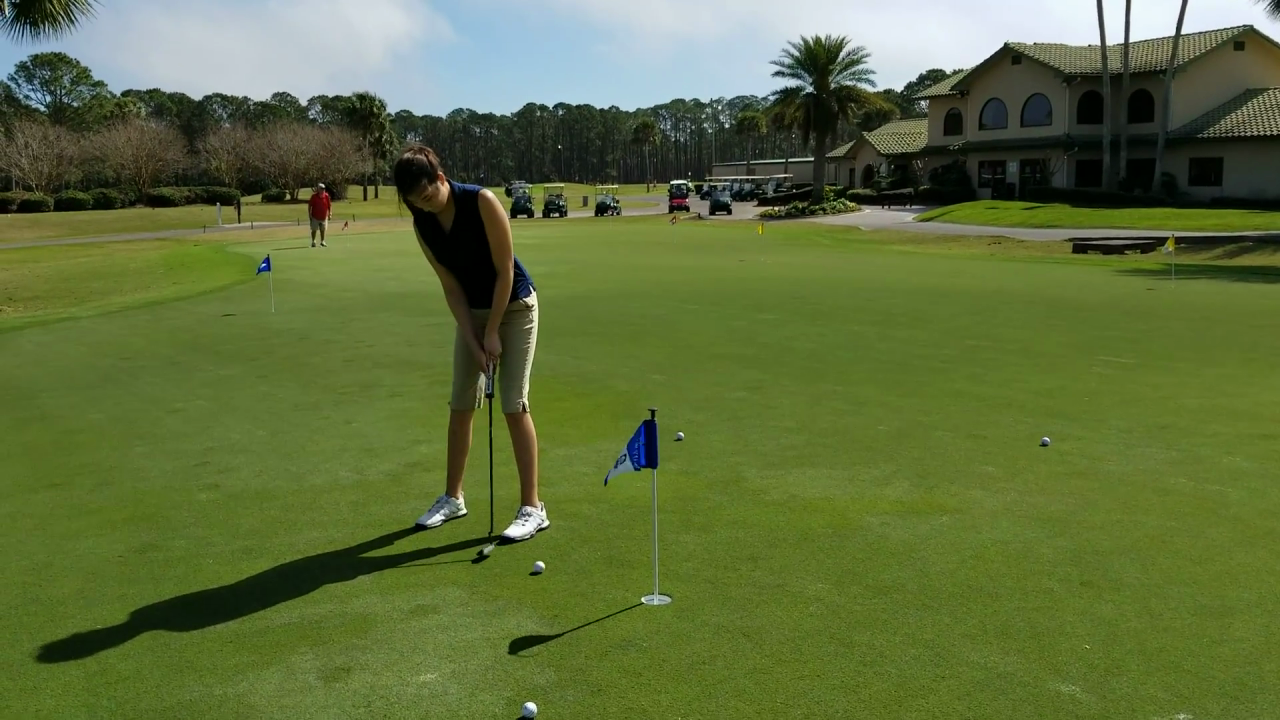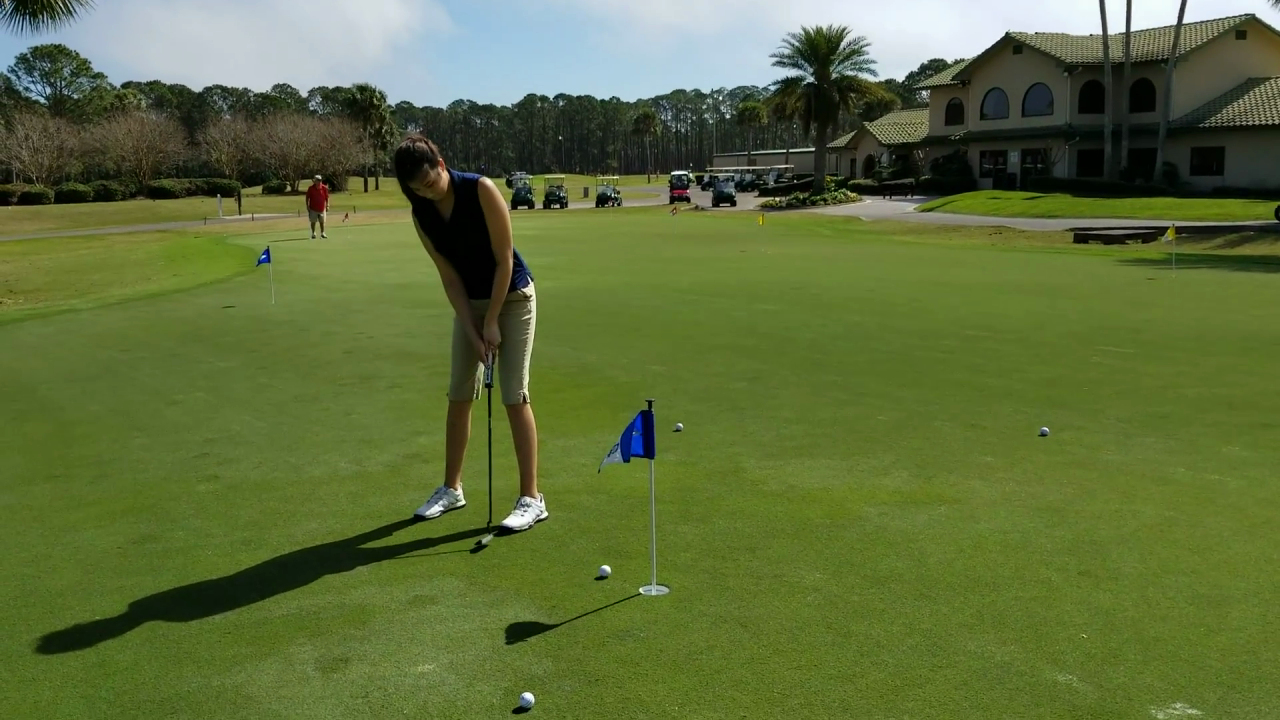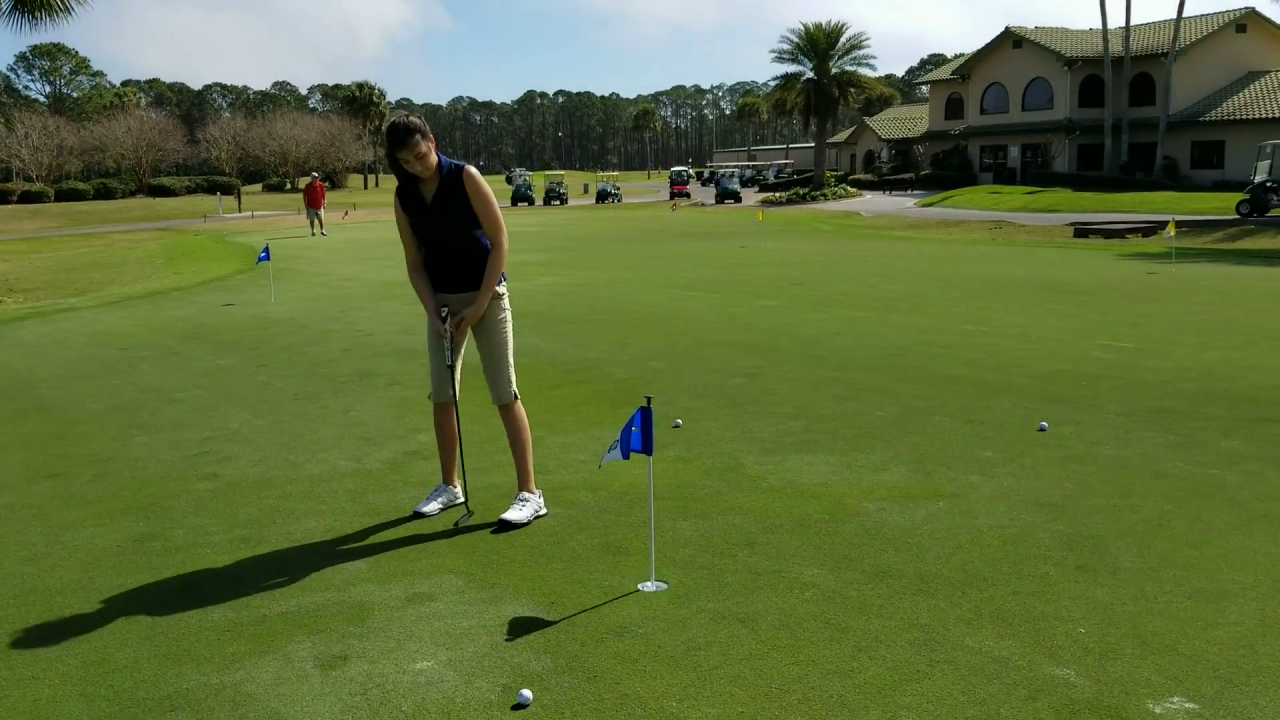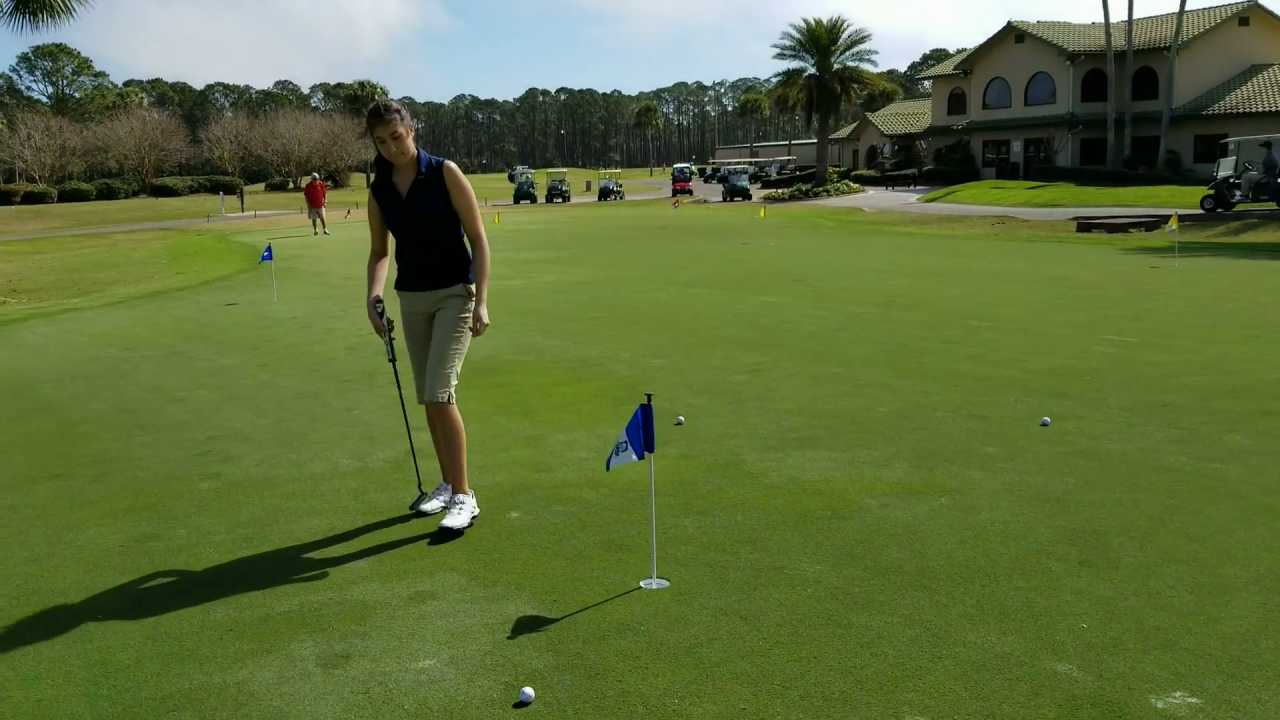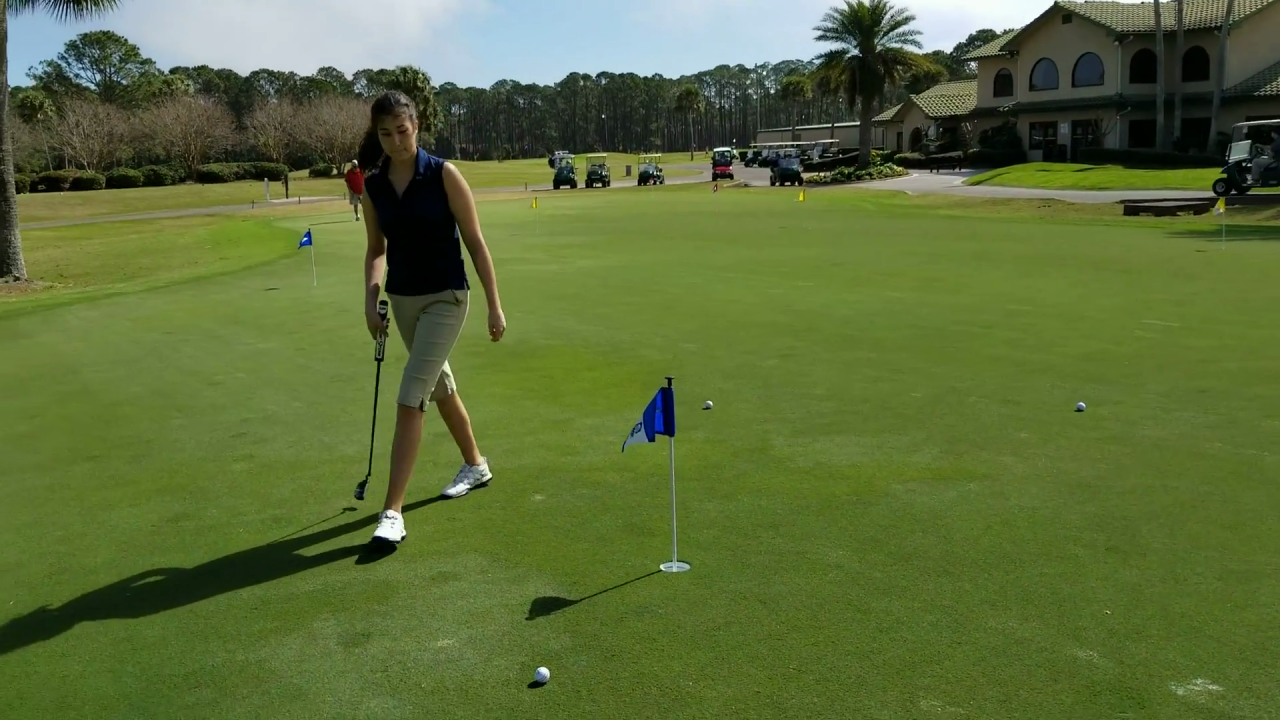
dt=0.3s
person 1, frame 1
left shoulder: (482, 201)
right shoulder: (423, 223)
left elbow: (505, 270)
right elbow: (451, 285)
left wrist: (493, 332)
right wrist: (474, 341)
left hip: (514, 304)
right hip: (472, 309)
left knee: (513, 404)
right knee: (461, 404)
left ankle: (533, 507)
right ankle: (453, 497)
person 1, frame 2
left shoulder: (481, 189)
right shoulder: (421, 213)
left elbow: (504, 258)
right elbow: (449, 276)
left wrist: (492, 322)
right wrist: (472, 331)
left hip: (512, 296)
right hip: (470, 301)
left knee: (513, 395)
right knee: (459, 395)
left ankle: (531, 498)
right ankle: (451, 488)
person 1, frame 3
left shoulder: (465, 177)
right shoulder: (403, 196)
left elbow: (499, 242)
right elbow: (414, 263)
left wrist: (479, 304)
right wrist: (433, 314)
left hip: (486, 294)
right hip: (441, 298)
left knee: (503, 392)
right knee: (442, 394)
left ankle: (530, 493)
right ankle: (450, 486)
person 1, frame 4
left shoulder: (445, 172)
right shoulder: (378, 189)
left elbow: (477, 238)
right elbow: (379, 252)
left wrist: (481, 300)
right wrist: (372, 301)
left hip: (454, 292)
right hip: (411, 297)
left knee: (438, 393)
right knee: (430, 394)
left ankle: (464, 496)
right ankle: (451, 482)
person 1, frame 5
left shoulder: (443, 174)
right shoulder: (373, 186)
left elbow: (475, 241)
right elbow: (376, 249)
left wrist: (494, 305)
right wrist: (370, 299)
left hip: (445, 298)
right hip: (403, 300)
left knee: (410, 399)
right knee: (439, 387)
left ankle: (391, 512)
right ankle: (475, 464)
